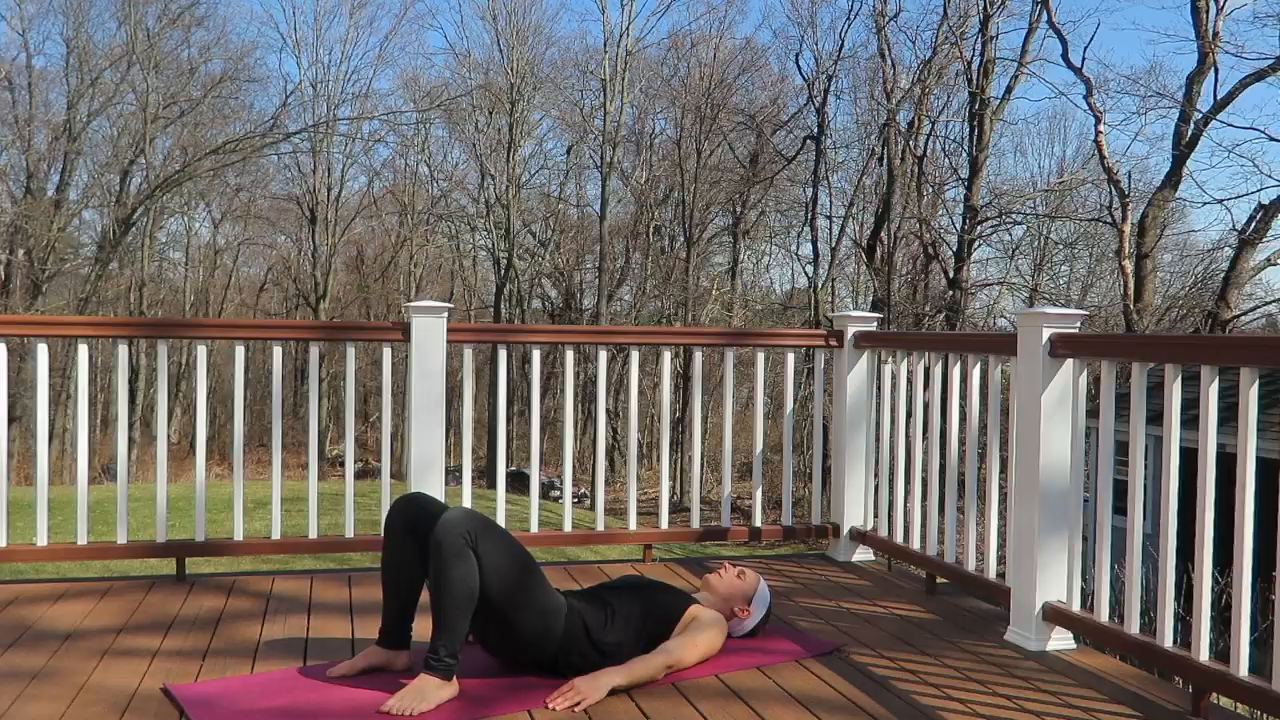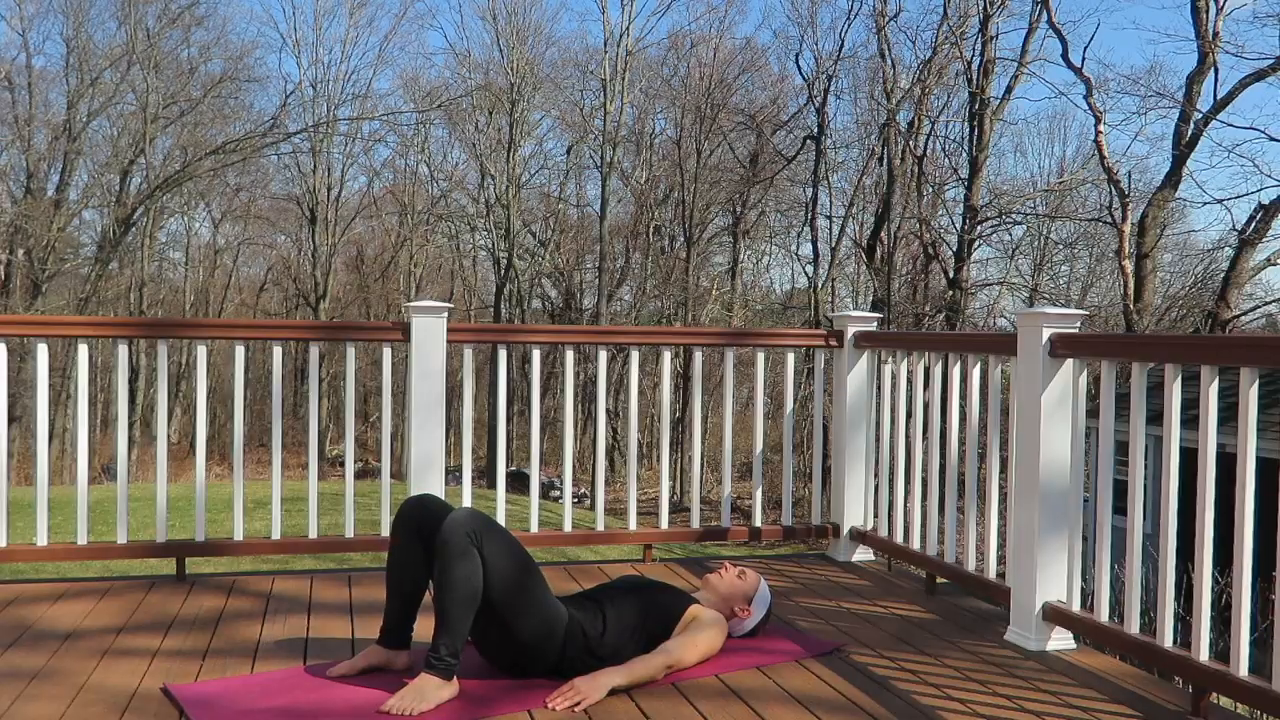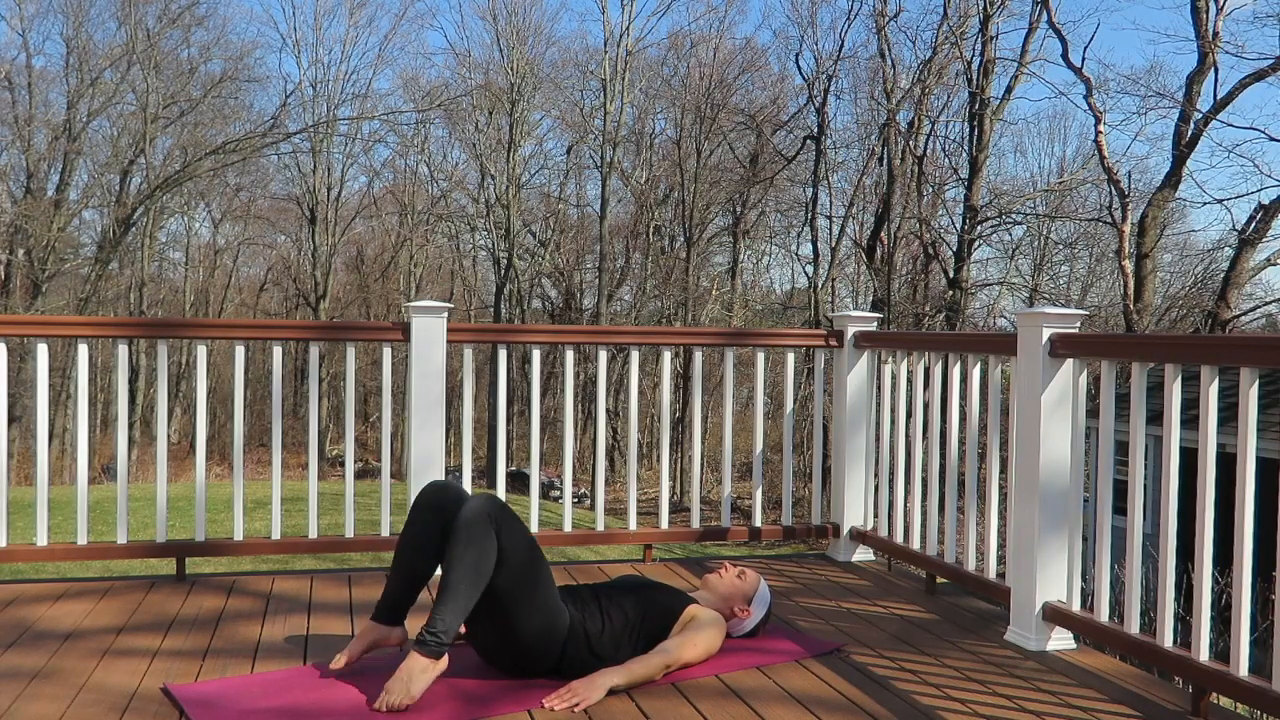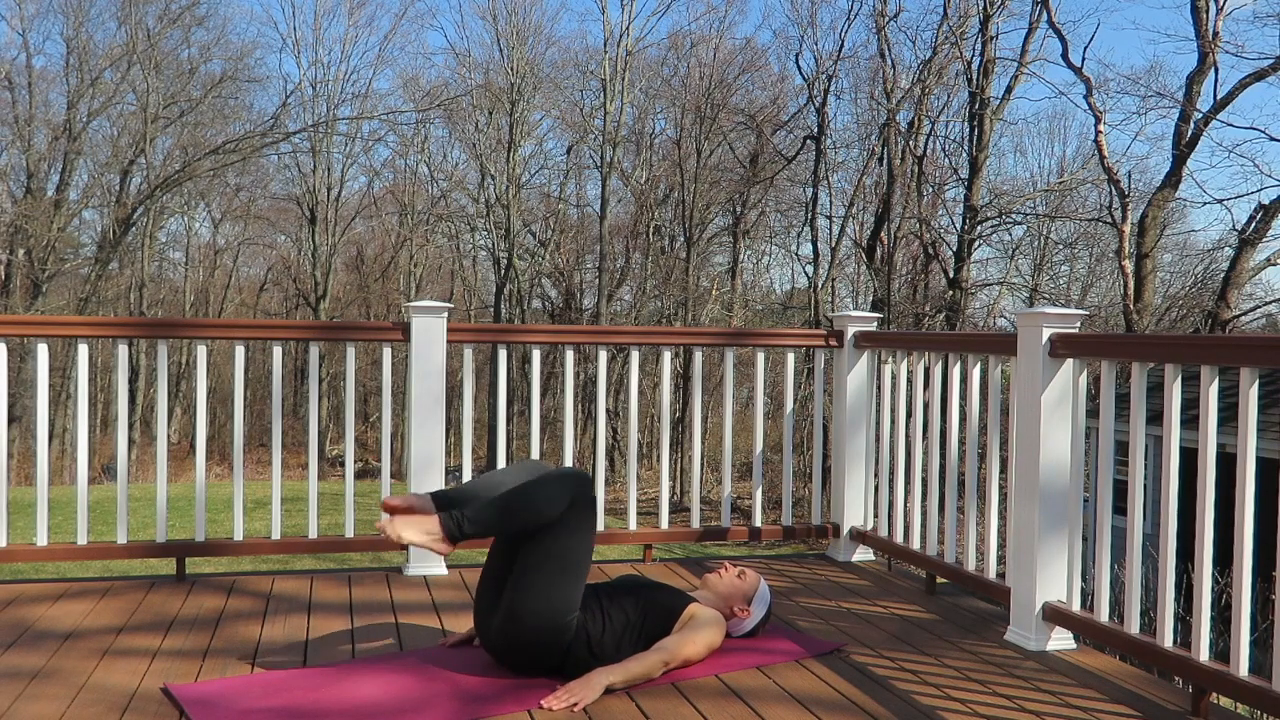
dt=0.7s
person 1, frame 1
left shoulder: (710, 625)
right shoulder: (664, 600)
left elbow: (666, 660)
left wrist: (607, 677)
right wrist: (473, 619)
left hip: (555, 638)
right hip: (534, 625)
left knee: (458, 526)
right knee: (412, 510)
left ankle: (440, 675)
right ankle: (392, 646)
person 1, frame 2
left shoulder: (710, 624)
right shoulder: (665, 601)
left elbow: (666, 660)
left wrist: (606, 677)
right wrist: (470, 618)
left hip: (552, 641)
right hip: (525, 627)
left knee: (465, 526)
right knee: (420, 510)
left ankle: (441, 675)
right ankle: (392, 645)
person 1, frame 3
left shoulder: (708, 624)
right shoulder: (657, 597)
left elbow: (664, 660)
left wrist: (606, 677)
right wrist: (476, 615)
left hip: (545, 641)
right hip: (516, 629)
left knee: (486, 510)
right knee: (442, 495)
left ankle: (429, 651)
right ankle: (387, 623)
person 1, frame 4
left shoulder: (708, 623)
right shoulder: (664, 601)
left elbow: (663, 658)
left wrist: (602, 677)
right wrist: (489, 624)
left hip: (544, 638)
right hip: (514, 626)
left knee: (574, 484)
right knee: (533, 475)
left ankle: (448, 526)
right ankle: (436, 510)
